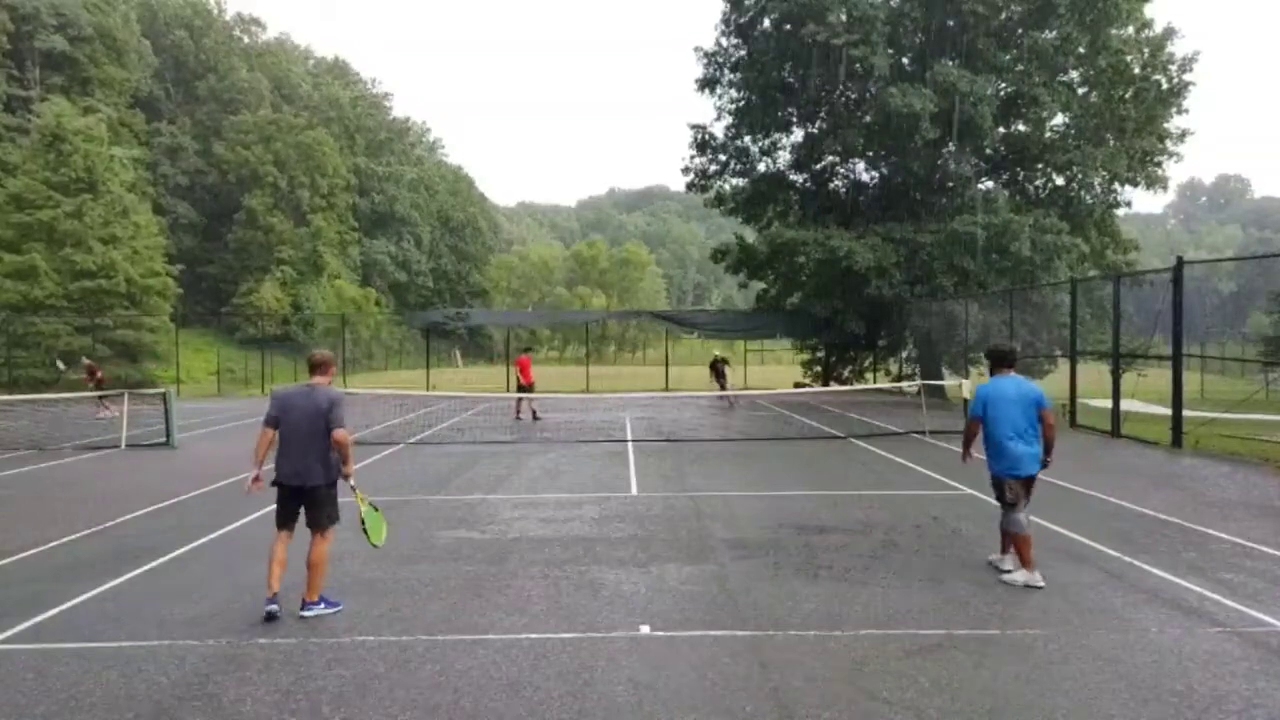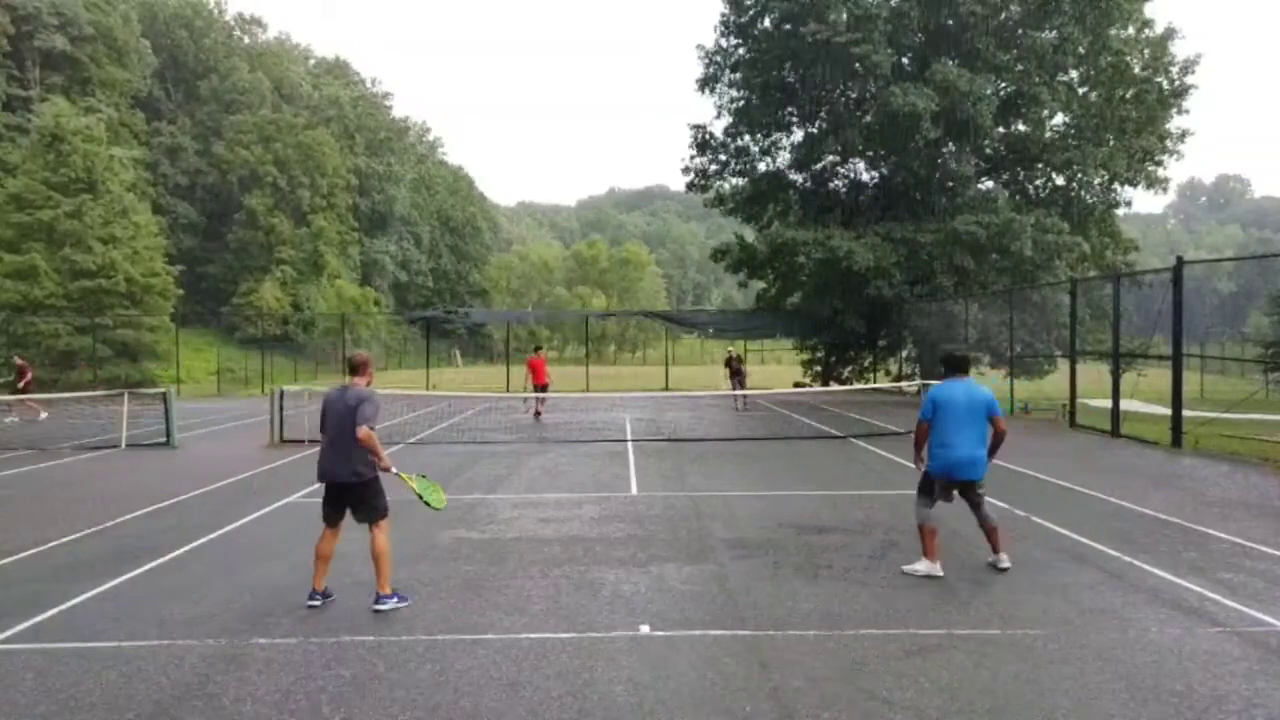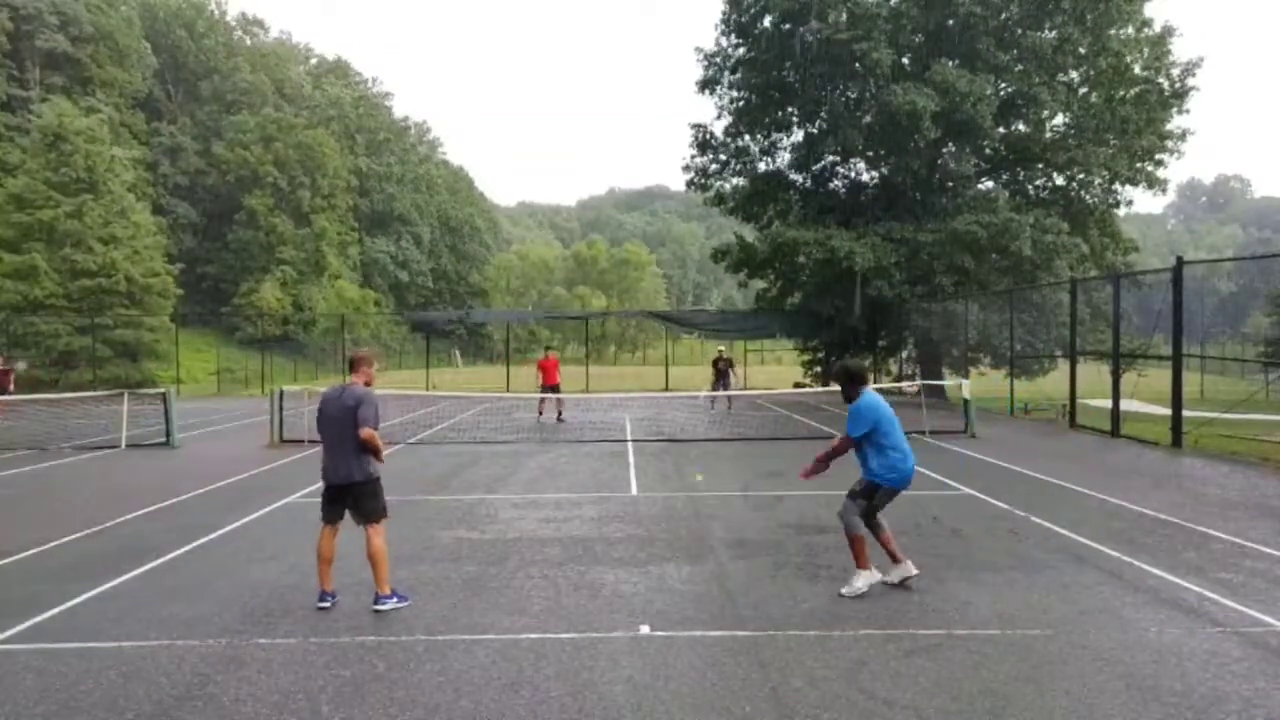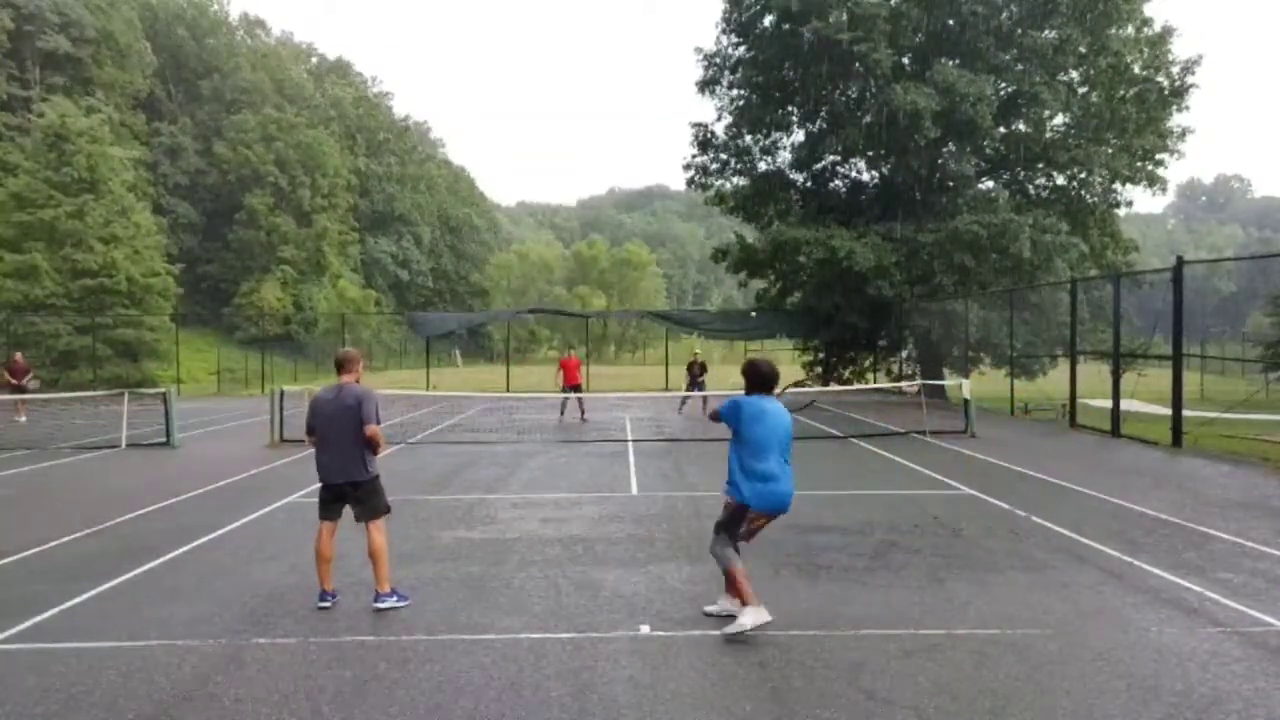
dt=0.7s
person 1, frame 1
left shoulder: (282, 395)
right shoulder: (332, 397)
left elbow: (268, 432)
right elbow: (339, 436)
left wrist: (257, 468)
right wrist: (348, 463)
left hip: (287, 477)
right hip: (320, 478)
left knee: (283, 534)
right knee: (322, 536)
left ankle: (272, 596)
right ankle: (312, 600)
person 1, frame 2
left shoulder: (330, 396)
right shoulder: (366, 396)
right elbow: (363, 433)
right wrist: (381, 457)
left hip: (333, 474)
right hip: (360, 475)
left knee: (330, 529)
right knee: (379, 528)
left ankle: (317, 590)
right ankle: (385, 594)
person 1, frame 3
left shoulder: (327, 396)
right shoulder: (365, 395)
left elbow: (322, 432)
right elbow: (366, 433)
right wrist: (379, 448)
left hip: (332, 474)
right hip: (361, 475)
left knee: (329, 530)
right knee: (375, 530)
left ankle: (326, 592)
right ankle: (384, 594)
person 1, frame 4
left shoulder: (318, 398)
right shoulder: (363, 394)
left elbow: (312, 438)
right elbow: (371, 430)
right wrist: (378, 445)
left hip: (330, 474)
right hip: (362, 473)
left knee: (326, 529)
right knee: (376, 527)
left ankle: (326, 592)
right ankle: (384, 592)
person 2, frame 1
left shoulder: (985, 391)
right shoulder: (1033, 388)
left elbow: (973, 426)
right elbow: (1049, 424)
left wrist: (966, 449)
right wrist: (1047, 453)
left hip: (1005, 463)
right hip: (1030, 460)
left knee: (1014, 513)
right knee: (1014, 508)
left ankle: (1030, 572)
right ankle: (1006, 556)
person 2, frame 2
left shoulder: (936, 393)
right shoulder: (985, 393)
left elbow: (922, 429)
right elbow: (1001, 429)
left wrist: (918, 453)
right wrist: (989, 454)
left hip: (942, 463)
right hip: (974, 463)
left knee: (924, 504)
right knee: (979, 507)
left ankle: (931, 562)
right ankle: (1000, 556)
person 2, frame 3
left shoulder: (865, 406)
right shoulder: (869, 401)
left elbow: (845, 443)
right elbow: (847, 441)
left wrist: (817, 463)
right wrist: (825, 461)
left hip: (890, 471)
right hip: (893, 469)
left knee: (848, 512)
right knee: (868, 516)
left ankle: (865, 571)
right ankle: (901, 566)
person 2, frame 4
left shoulder: (742, 405)
right shoulder: (783, 413)
left elbow: (714, 415)
left wrist: (723, 411)
left hip: (754, 494)
right hip: (779, 493)
left knee: (720, 545)
right knee: (729, 541)
left ankle: (753, 608)
right ankle: (733, 600)
